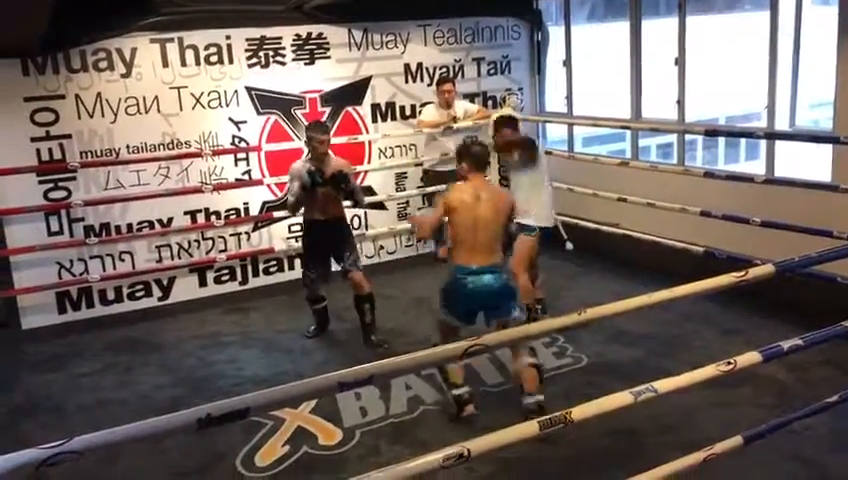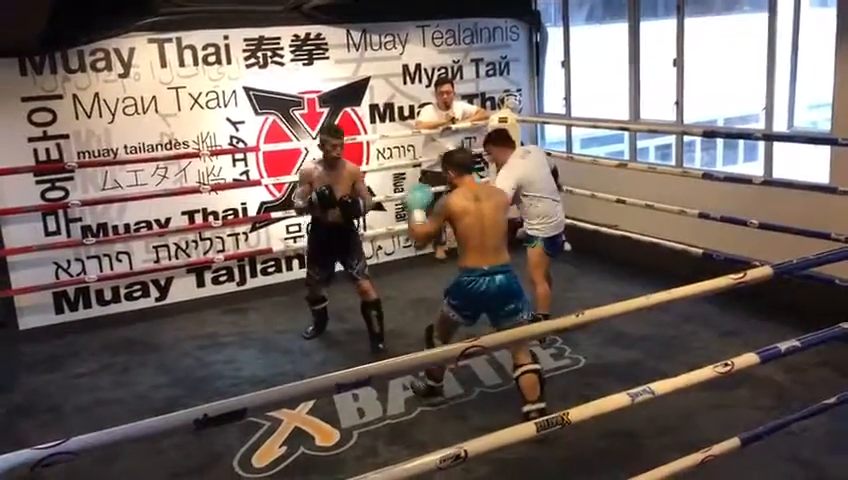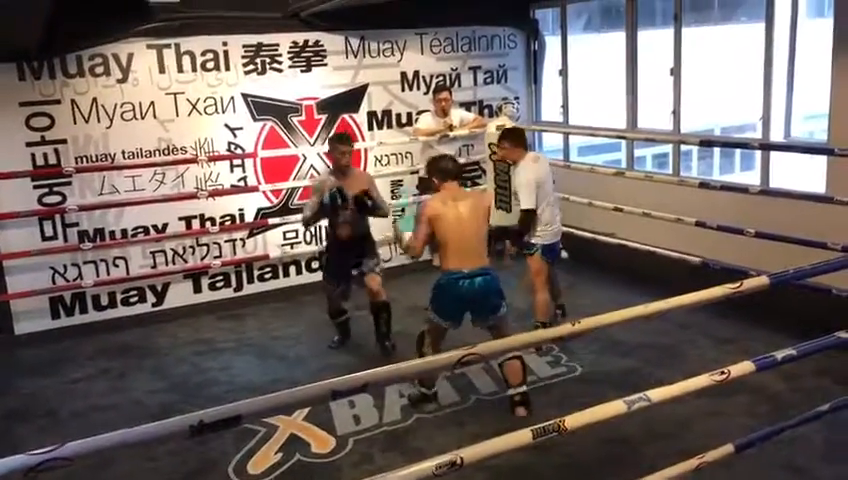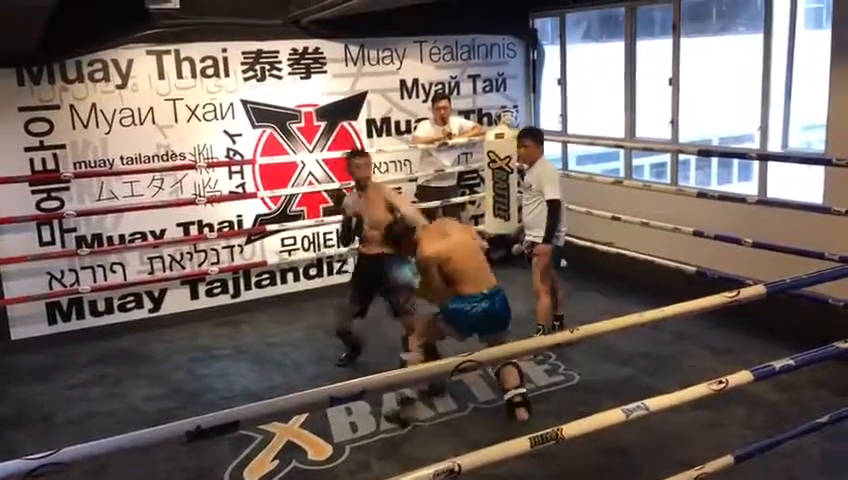
dt=0.3s
person 1, frame 1
left shoulder: (451, 195)
right shoulder: (506, 198)
left elbow: (424, 231)
left wrist: (417, 219)
left hip: (463, 280)
right hip: (495, 279)
left knee: (447, 343)
right knee: (520, 347)
left ankle: (463, 400)
right ankle: (536, 407)
person 1, frame 2
left shoulder: (450, 201)
right shoulder: (501, 196)
left elbow: (419, 236)
left wrist: (416, 208)
left hip: (471, 281)
right hip: (505, 279)
left knee: (440, 334)
right knee: (521, 349)
left ankle: (432, 386)
right ankle: (536, 413)
person 1, frame 3
left shoulder: (430, 206)
right shoulder: (484, 199)
left elbow: (414, 251)
left wrist: (402, 235)
left hip: (452, 283)
right hip: (485, 280)
left knee: (431, 340)
right knee: (503, 339)
left ankle: (426, 396)
right ankle: (520, 401)
person 1, frame 4
left shoulder: (425, 252)
right shoulder: (450, 223)
left elbow: (437, 294)
right elbow: (481, 246)
left wrist: (411, 280)
left hip: (467, 305)
right hip: (496, 299)
left knee: (416, 338)
left ankle: (406, 407)
right ankle: (519, 405)
person 2, frame 1
left shoulder: (342, 166)
right shoulder: (298, 170)
left elbow: (361, 201)
right elbow: (291, 208)
left wrist: (348, 187)
right wrist: (306, 188)
left hip: (338, 227)
right hip: (313, 230)
left knee: (357, 279)
right knee: (312, 284)
left ankle: (370, 333)
right ankle: (321, 321)
person 2, frame 2
left shoulder: (353, 171)
right shoulder: (308, 172)
left elbow: (368, 202)
right elbow: (298, 207)
left wrist: (358, 206)
right wrist: (314, 201)
left hip: (346, 231)
right hip: (320, 232)
left knee: (364, 286)
right knee: (314, 285)
left ankle: (377, 340)
right ankle: (319, 323)
person 2, frame 3
left shoulder: (363, 178)
right shoulder: (320, 184)
left elbow: (384, 210)
right elbow: (307, 219)
left wrist: (372, 205)
right wrist: (325, 205)
left hip: (363, 242)
right hip: (336, 246)
left knee: (374, 287)
right knee: (333, 299)
left ankle: (386, 340)
right ankle: (344, 331)
person 2, frame 4
left shoulder: (385, 194)
right shoulder: (348, 203)
left elbow: (413, 216)
right elbow: (344, 242)
right wrist: (347, 232)
left hip: (390, 262)
right hip: (365, 265)
left knee: (411, 324)
right knee: (342, 325)
right ankle: (353, 348)
person 3, frame 1
left shoulder: (528, 149)
right shoulder: (521, 153)
left elbow: (528, 143)
left wrist: (506, 141)
left hip: (534, 220)
right hip: (528, 217)
left knee: (517, 268)
right knee: (529, 266)
left ankle: (529, 318)
right ankle: (538, 310)
person 3, frame 2
left shoulder: (509, 173)
right shoulder: (534, 151)
right elbow: (552, 169)
right wrist: (556, 186)
left hip: (541, 227)
right hip: (554, 219)
left knee: (537, 278)
right knee: (541, 273)
right ankle: (542, 317)
person 3, frame 3
left shoulder: (524, 175)
right shoulder: (538, 159)
left elbow: (528, 215)
left wrist: (513, 242)
left hip: (540, 235)
right hip: (551, 230)
left knee: (539, 284)
right knee: (549, 276)
right ankle: (559, 313)
person 3, frame 4
left shoulder: (546, 171)
right shoulder: (531, 170)
left elbow: (554, 207)
left wrist: (546, 242)
right wrist: (526, 236)
left hip: (546, 239)
right hip: (535, 237)
left knee: (541, 288)
right knee: (550, 283)
right ankle: (557, 323)
person 4, frame 1
left shoulder: (462, 106)
right shoulder: (429, 110)
left elbow: (485, 113)
right elbow: (421, 125)
left wrist: (465, 121)
right wrist: (446, 120)
left hip: (456, 167)
right hip: (433, 168)
right knee: (435, 208)
right ankle: (441, 246)
person 4, frame 2
left shoulder: (460, 107)
right shoulder: (428, 110)
left elbow: (484, 114)
right elbow: (419, 126)
left wrist: (463, 122)
right wrist: (444, 121)
right hip: (431, 169)
right ankle: (438, 246)
person 4, frame 3
left shoulder: (458, 114)
right shoulder: (426, 118)
left elbow: (481, 121)
right elbow: (417, 133)
left wrist: (460, 129)
right wrist: (442, 129)
right ankle: (435, 254)
person 4, frame 4
left shoulder: (457, 122)
right shoulder: (425, 126)
left elbow: (480, 130)
right elbow: (416, 141)
left wrist: (459, 137)
right wrist: (440, 136)
left hip: (450, 186)
right hip: (428, 185)
